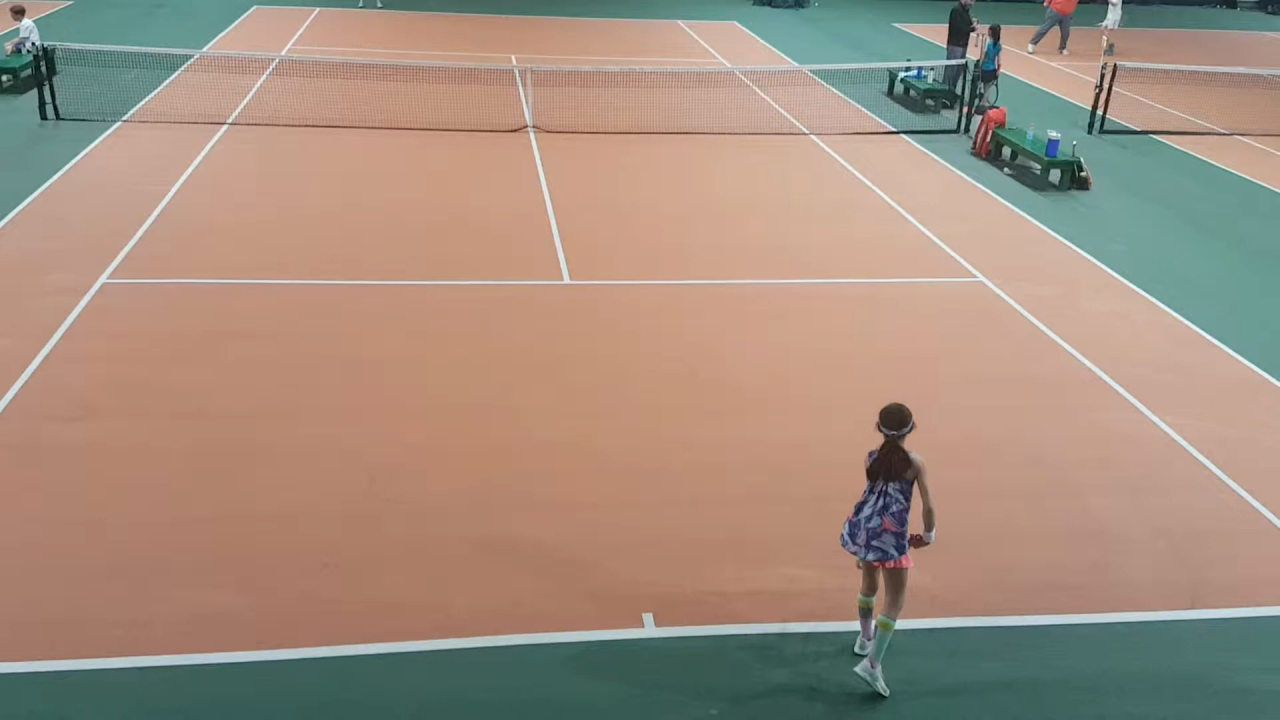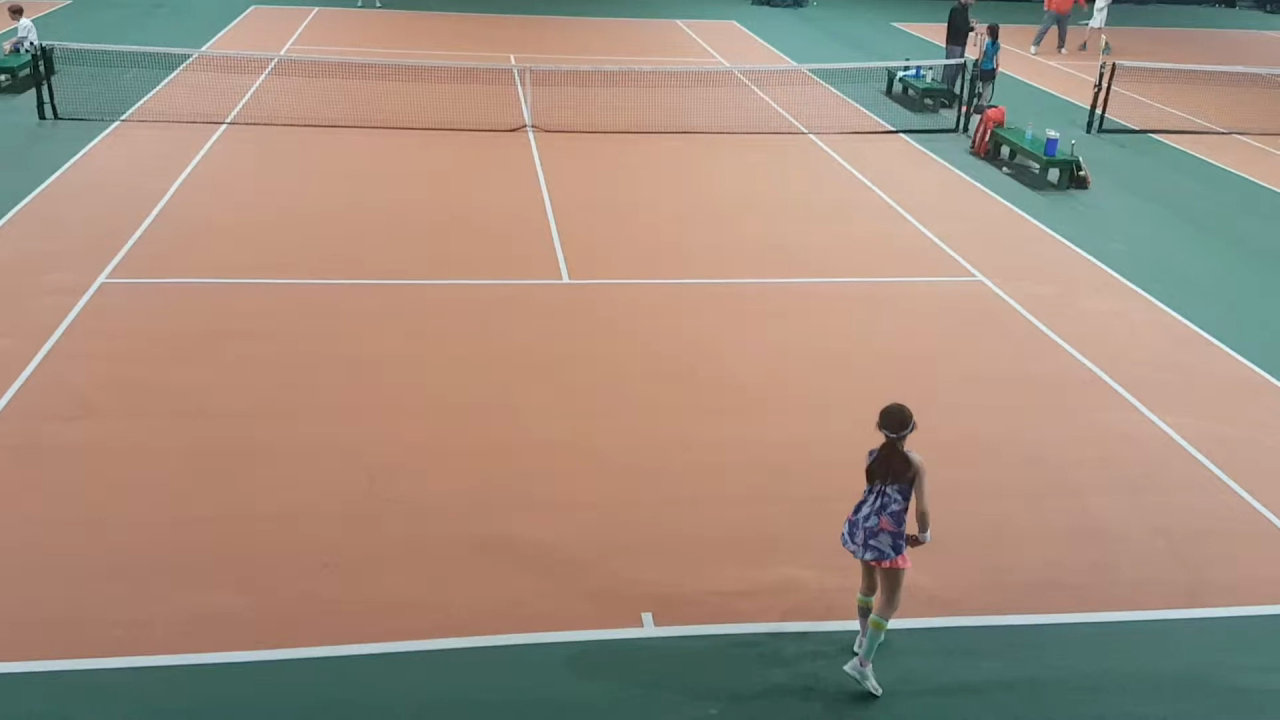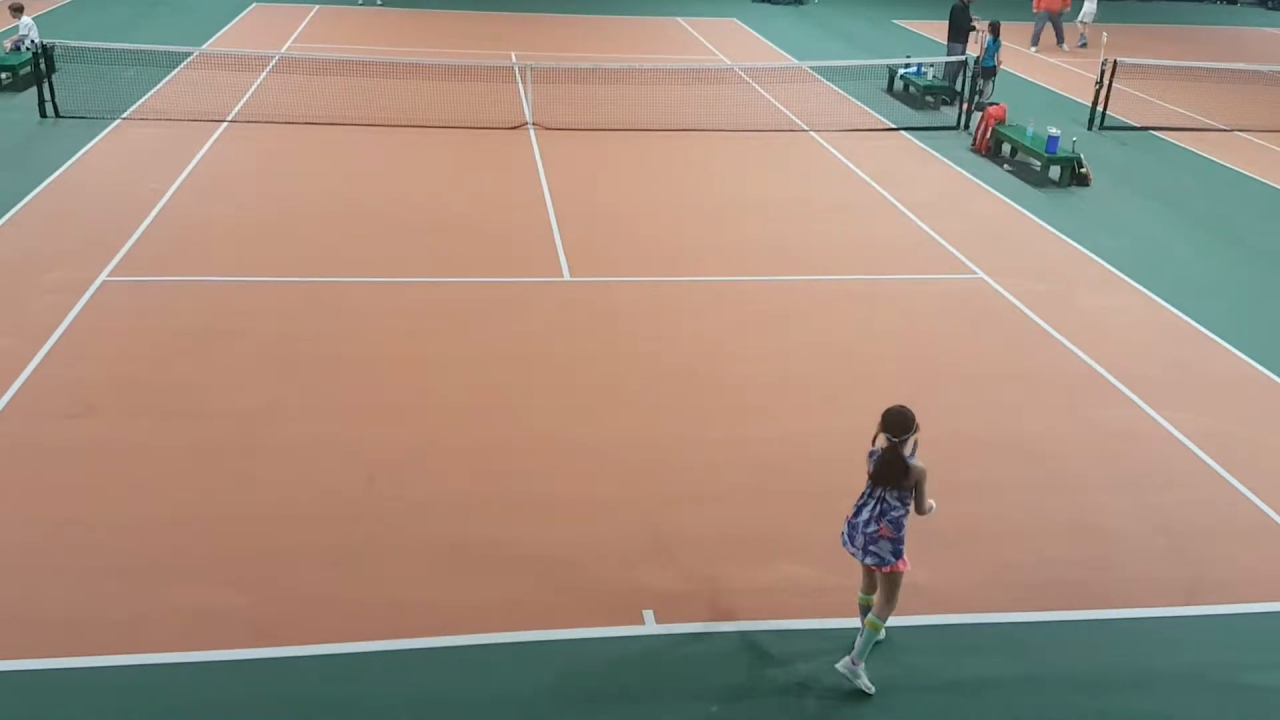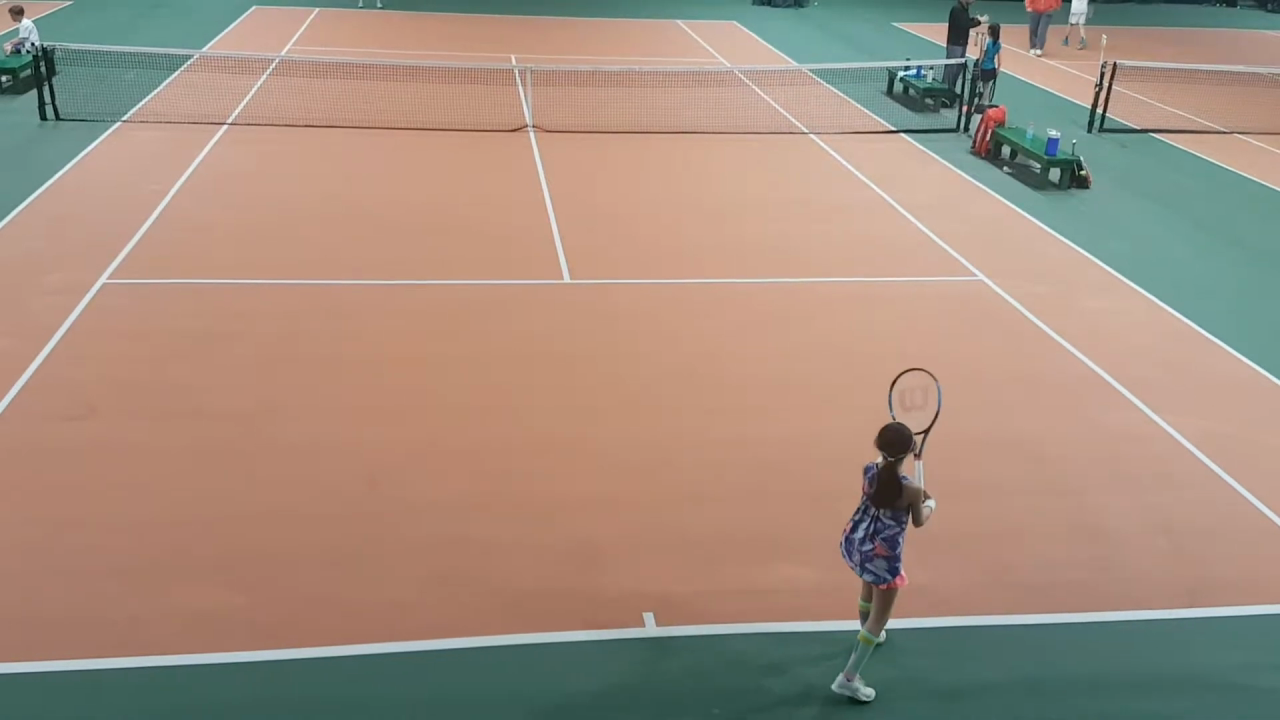
dt=0.3s
person 1, frame 1
left shoulder: (871, 459)
right shoulder: (915, 462)
right elbow: (928, 506)
right wrist: (929, 535)
left hip: (861, 526)
right hip: (888, 534)
left knee: (869, 583)
right knee: (894, 600)
left ankle: (866, 637)
right ankle: (872, 663)
person 1, frame 2
left shoulder: (872, 456)
right shoulder: (914, 462)
right elbow: (921, 508)
right wrist: (923, 535)
left hip: (860, 525)
right hip: (886, 534)
left knee: (868, 583)
right knee: (889, 600)
left ankle: (866, 636)
right ankle: (862, 662)
person 1, frame 3
left shoulder: (873, 456)
right shoulder: (916, 469)
right elbow: (921, 510)
right wrist: (931, 504)
left hip: (859, 527)
right hip: (886, 537)
left knee: (869, 581)
right knee: (887, 601)
left ankle: (867, 632)
right ankle: (855, 661)
person 1, frame 4
left shoulder: (868, 471)
right shoulder: (912, 490)
right elbow: (918, 522)
right wrist: (930, 503)
left hip: (855, 542)
right hip: (883, 554)
left knee: (869, 589)
right knee: (879, 616)
left ankle: (869, 634)
right ankle: (848, 679)
